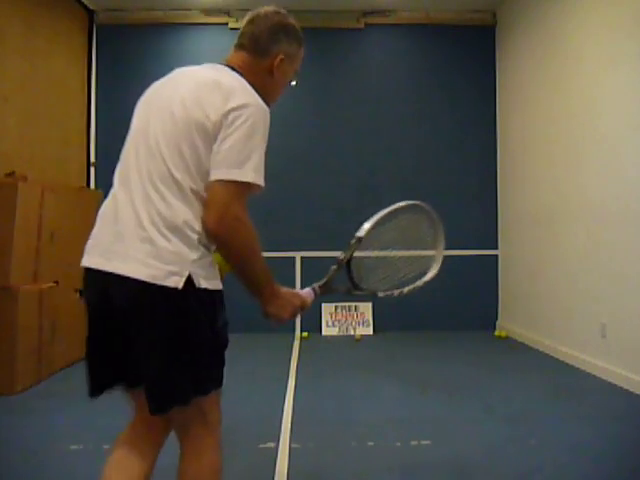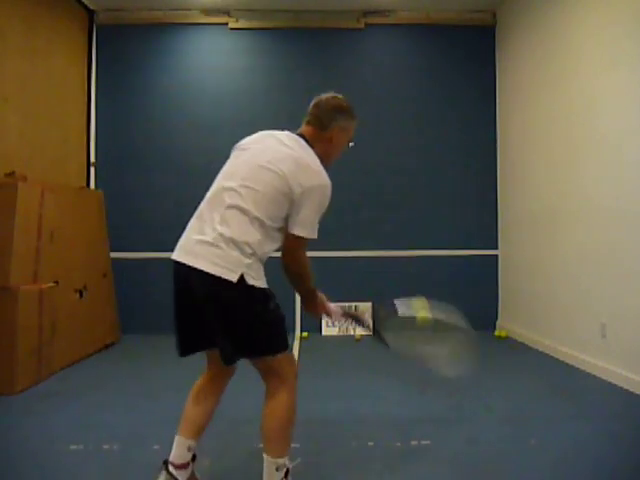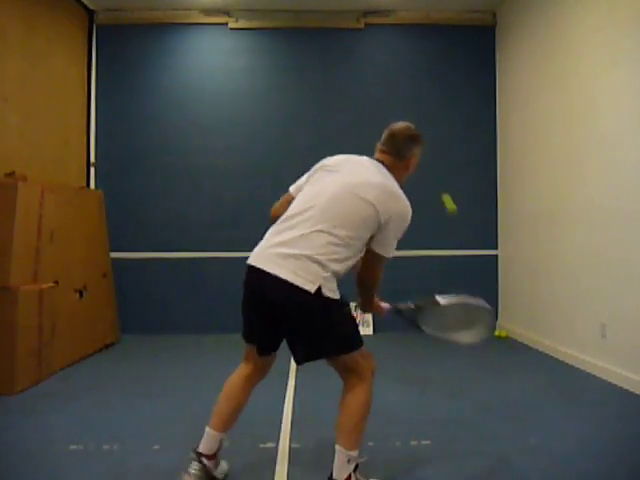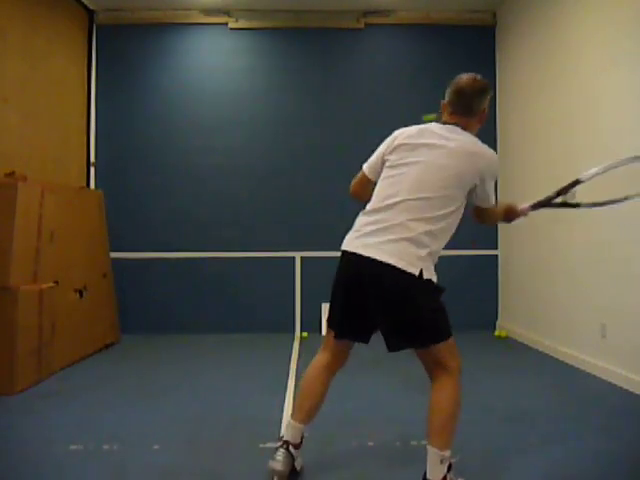
dt=1s
person 1, frame 1
left shoulder: (169, 82)
right shoulder: (246, 104)
right elbow: (223, 220)
right wrist: (269, 294)
left hip: (106, 266)
right hip: (168, 281)
left knee: (151, 422)
right knee: (200, 430)
person 1, frame 2
left shoulder: (258, 139)
right shoulder: (316, 180)
right elbow: (293, 259)
right wrist: (313, 301)
left hip: (188, 262)
right hip: (230, 276)
left knee: (219, 369)
right knee: (282, 376)
person 1, frame 3
left shoulder: (334, 162)
right shoulder: (398, 204)
left elbow: (277, 212)
right elbow: (369, 272)
right wrist: (369, 303)
left hip: (261, 268)
right hip: (306, 286)
left knee: (253, 366)
right knee: (361, 373)
person 1, frame 4
left shoulder: (403, 135)
right shoulder: (482, 158)
left elbow: (358, 189)
right elbow: (485, 216)
right wrist: (509, 212)
left hip: (357, 255)
right hip: (405, 272)
left knee: (331, 356)
right knee: (446, 369)
